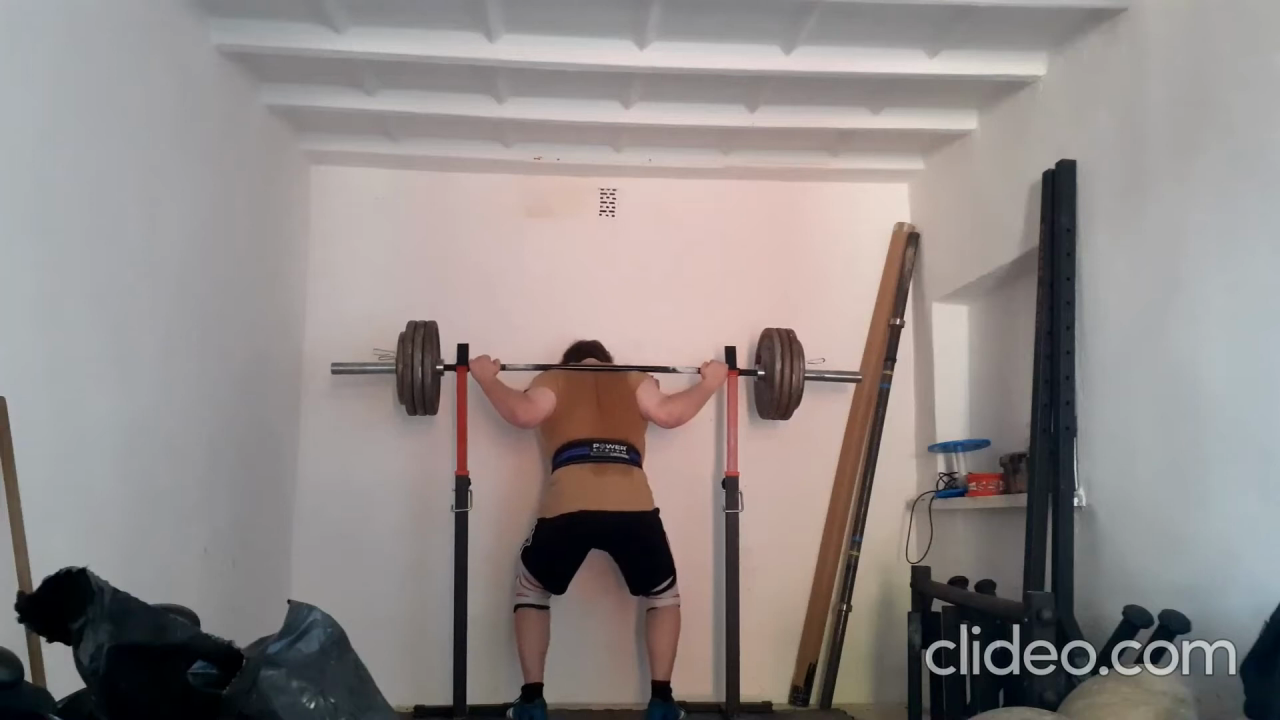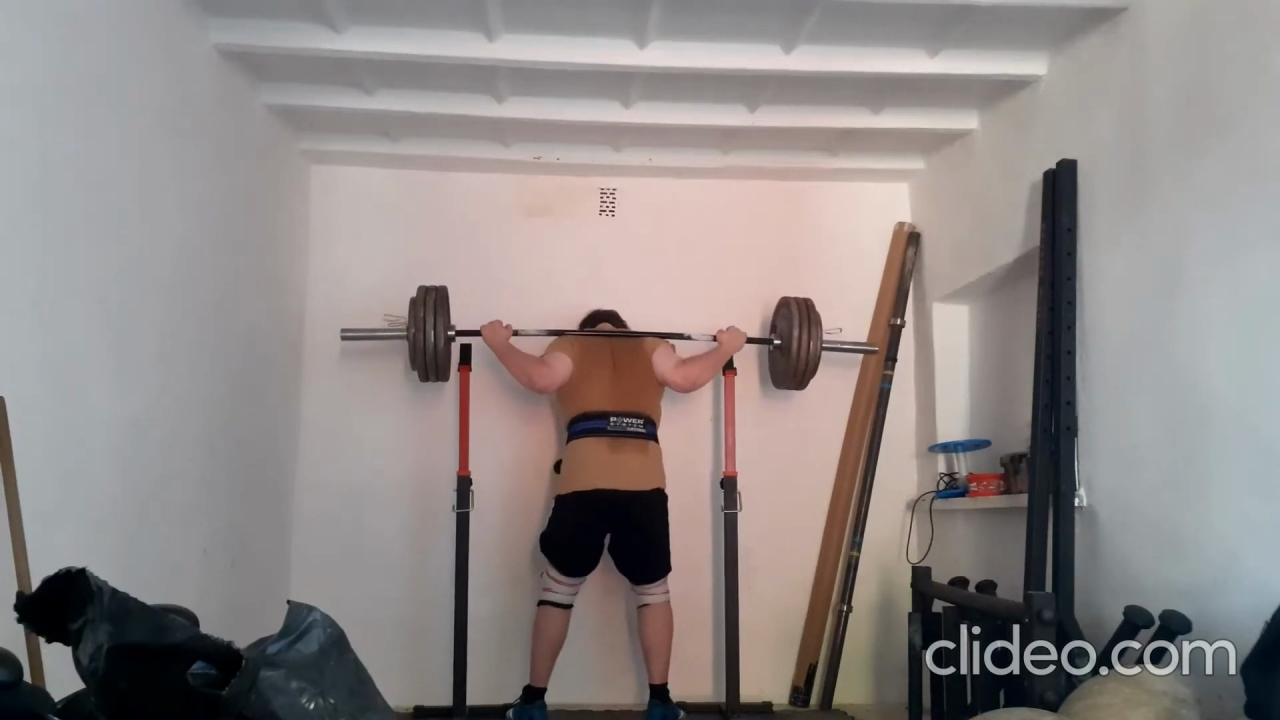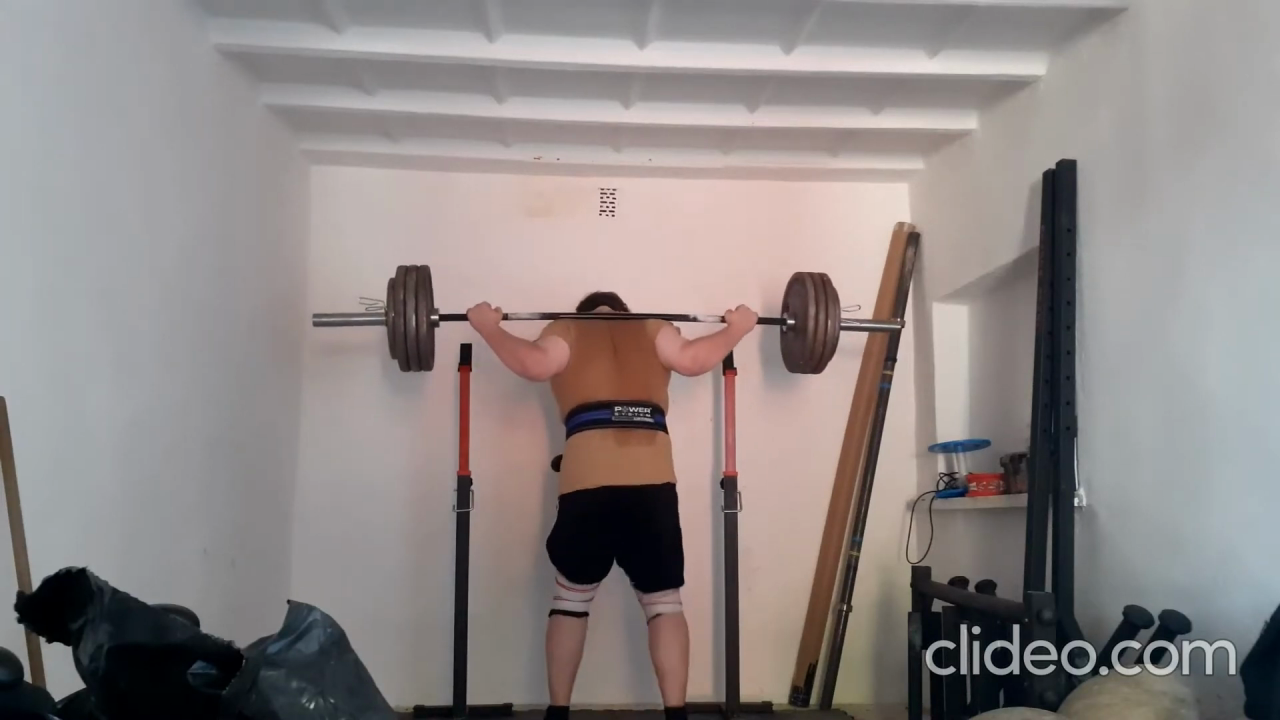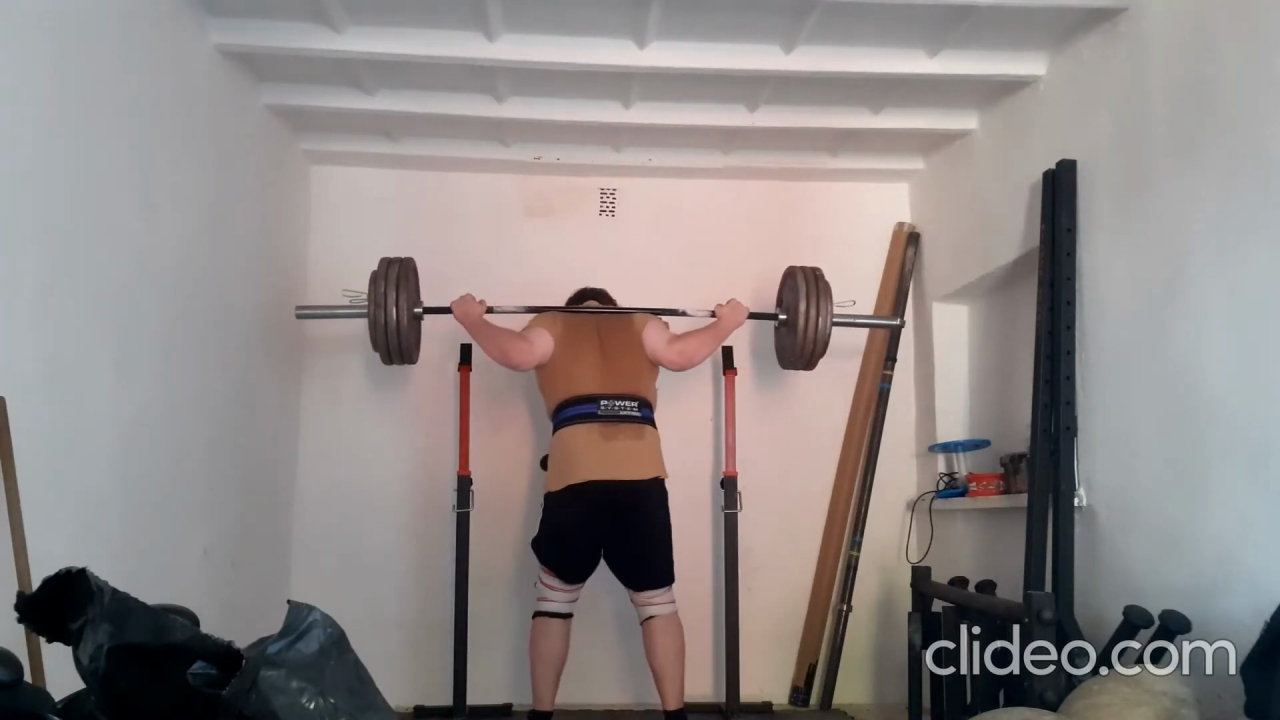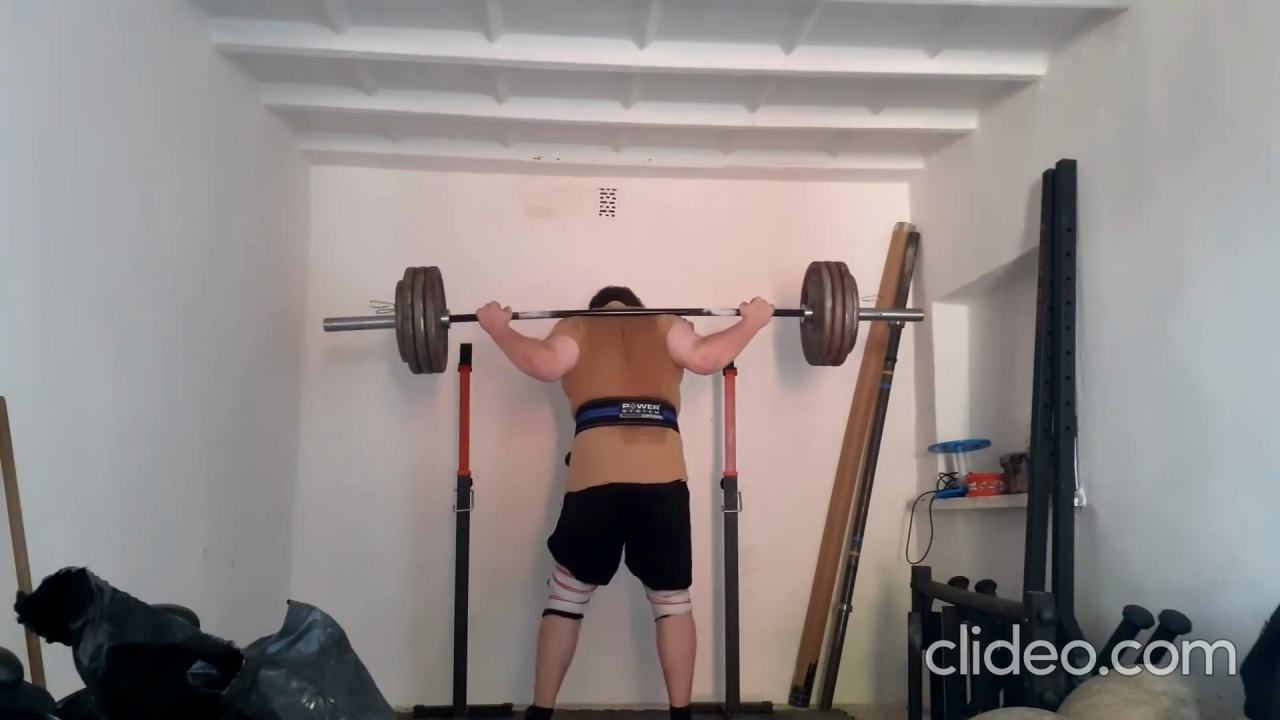
dt=1s
person 1, frame 1
left shoulder: (553, 379)
right shoulder: (634, 379)
left elbow: (524, 414)
right elbow: (669, 414)
left wrist: (486, 378)
right wrist: (711, 382)
left hip: (568, 505)
right hip: (633, 505)
left knee: (531, 592)
right knee: (663, 596)
person 1, frame 2
left shoulder: (569, 345)
right shoulder: (650, 347)
left elbow: (539, 378)
right elbow: (686, 378)
left wrist: (498, 343)
right wrist: (727, 347)
left hip: (583, 482)
right hip: (644, 482)
left knee: (558, 590)
right knee: (653, 592)
person 1, frame 3
left shoulder: (565, 330)
right shoulder: (652, 329)
left elbow: (534, 364)
right elbow: (693, 360)
left wrist: (487, 327)
right wrist: (738, 328)
left hip: (588, 479)
right hip: (652, 479)
left knee: (571, 600)
right knee: (663, 601)
person 1, frame 4
left shoulder: (552, 324)
right shoulder: (640, 324)
left elbow: (517, 354)
right elbow: (680, 354)
left wrist: (470, 318)
right wrist: (728, 322)
left hip: (575, 477)
right hip: (641, 477)
left knee: (554, 601)
right knee: (657, 602)
person 1, frame 5
left shoulder: (576, 327)
right shoulder: (665, 325)
left elbow: (544, 365)
right elbow: (705, 358)
left wrist: (497, 327)
right wrist: (753, 321)
left hip: (595, 478)
right hip: (662, 479)
left knee: (566, 600)
right knee: (672, 601)
